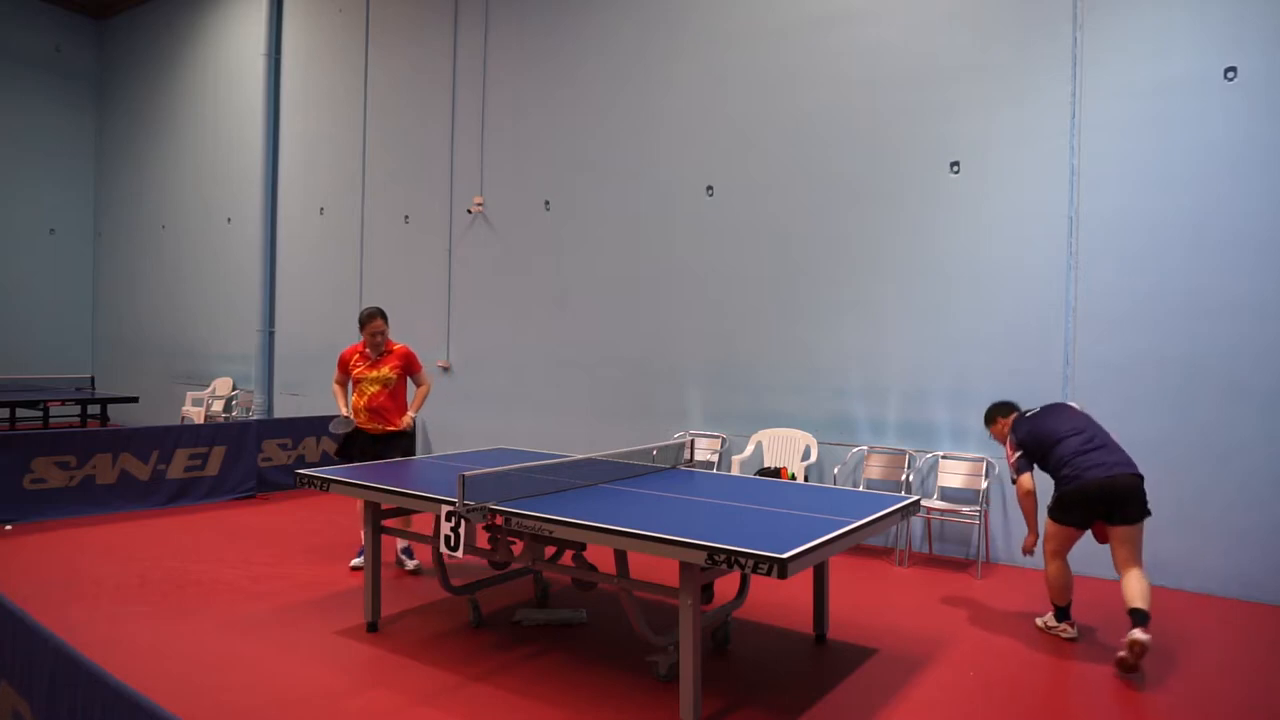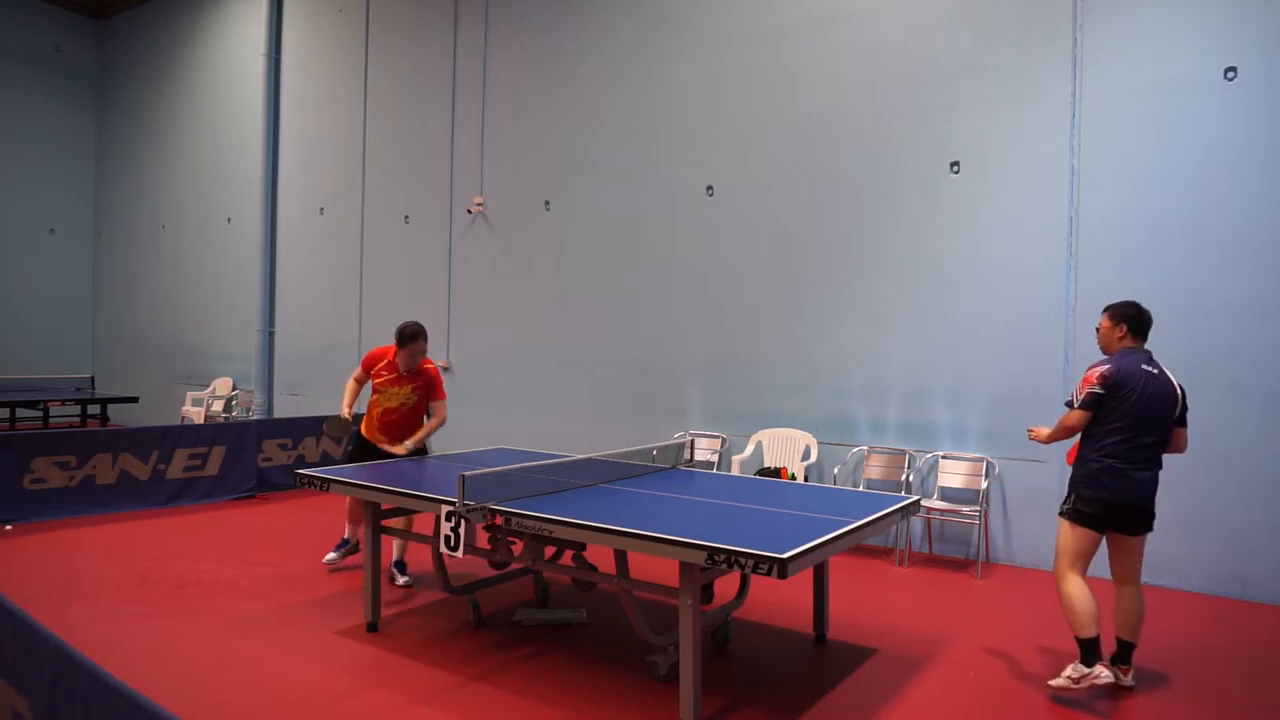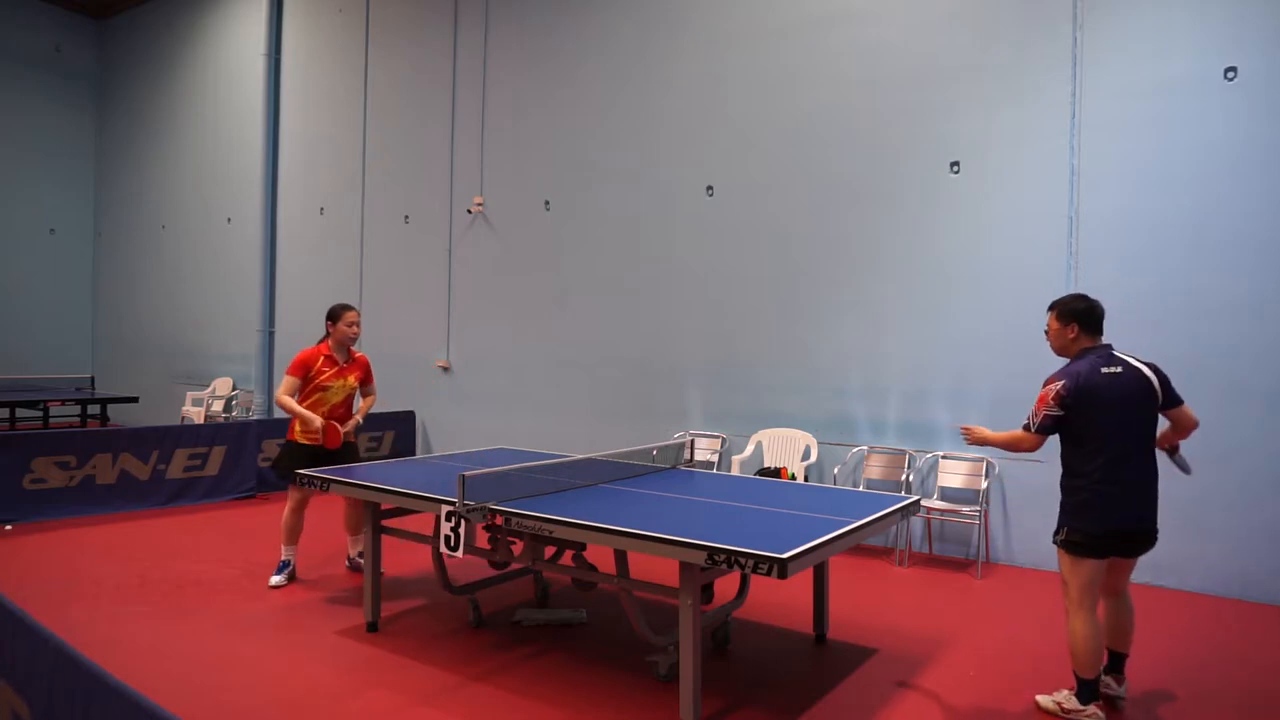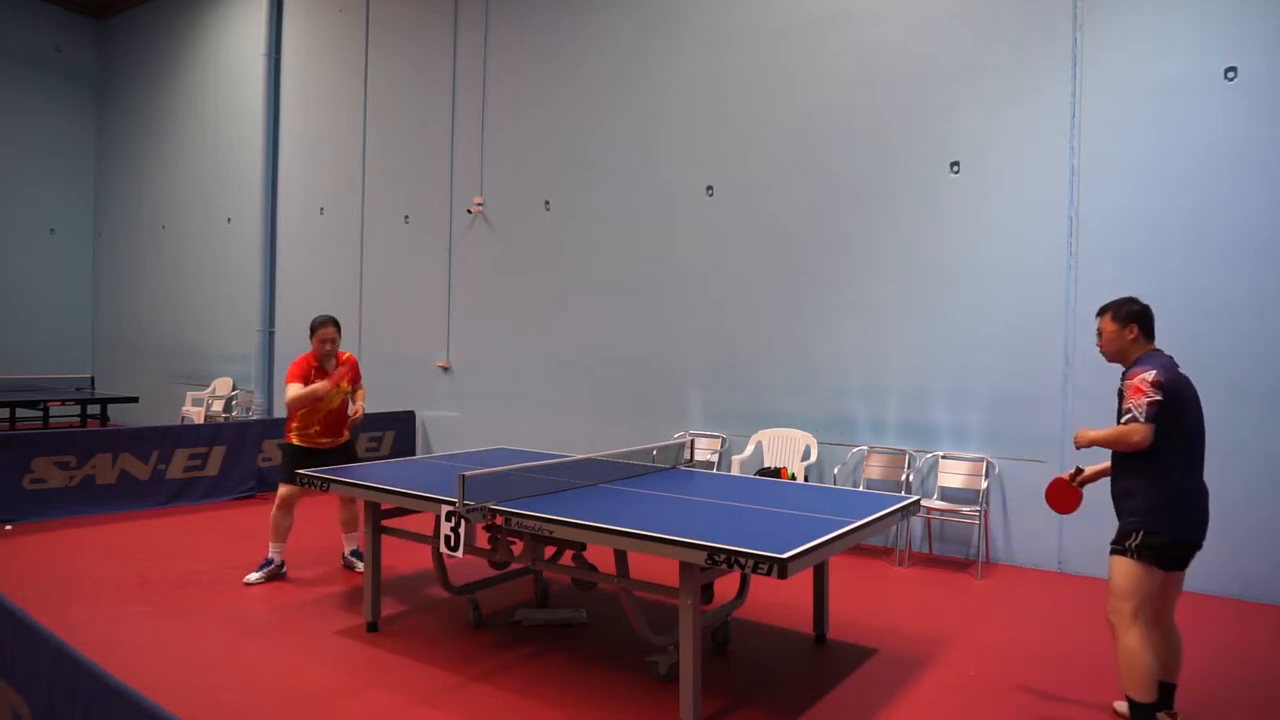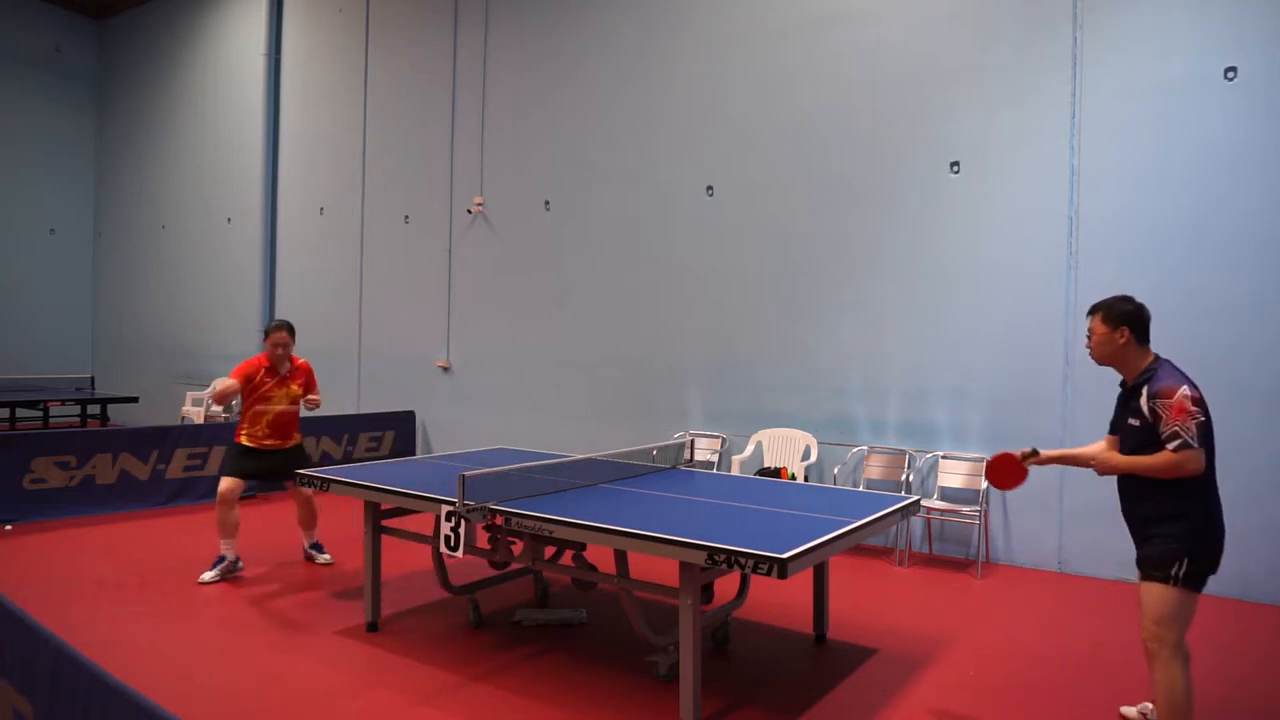
dt=1s
person 1, frame 1
left shoulder: (1016, 436)
right shoulder: (1066, 408)
left elbow: (1026, 488)
left wrist: (1033, 532)
left hip: (1080, 484)
right hip: (1127, 477)
left knee: (1055, 554)
right knee: (1130, 568)
left ankle: (1062, 620)
right ankle: (1140, 627)
person 1, frame 2
left shoulder: (1105, 371)
right shoulder: (1171, 383)
left elbow: (1074, 422)
right elbow: (1178, 443)
left wrist: (1047, 435)
left hip: (1095, 488)
right hip: (1140, 493)
left knee: (1069, 572)
right knee: (1128, 581)
left ankle: (1091, 664)
right ankle: (1122, 665)
person 1, frame 3
left shoulder: (1064, 383)
right shoulder: (1144, 372)
left elbow: (1028, 441)
right elbow: (1187, 423)
left wrist: (986, 437)
right wrist: (1159, 441)
left hip: (1088, 513)
right hip: (1139, 511)
left knee: (1080, 606)
right knee: (1116, 592)
right ankle: (1114, 676)
person 1, frame 4
left shoulder: (1144, 375)
right shoulder: (1168, 374)
left elbow: (1137, 437)
left wrist: (1091, 437)
right wrist: (1096, 472)
left hip: (1153, 518)
right hip: (1181, 517)
left knee: (1124, 619)
right knee: (1159, 616)
person 1, frame 5
left shoulder: (1170, 389)
right shoulder: (1131, 391)
left elbow: (1190, 462)
right elbow: (1111, 449)
left wrist: (1119, 464)
right wrist: (1050, 456)
left hip: (1183, 537)
right hip: (1157, 534)
left knee: (1161, 644)
right knee: (1160, 630)
person 2, frame 1
left shoulder: (403, 353)
right shoulder: (349, 356)
left elbow: (423, 384)
right elbow: (338, 383)
left wrist: (411, 414)
right wrist: (344, 408)
left hip: (396, 432)
right hip: (362, 432)
left ankle: (404, 549)
right ankle: (366, 547)
person 2, frame 2
left shoulder: (430, 373)
right shoulder: (377, 357)
left elbow: (438, 417)
right elbow: (356, 379)
left wrist: (408, 446)
right wrist: (347, 406)
left hip: (405, 447)
right hip: (369, 438)
left ankle: (397, 563)
right ankle: (350, 540)
person 2, frame 3
left shoulder: (361, 362)
right shoulder: (308, 358)
left elbow: (370, 395)
right elbow: (282, 397)
left wrist: (357, 419)
right wrist: (310, 417)
left hip: (342, 441)
right hip: (305, 441)
left knee: (356, 497)
right knee: (297, 501)
left ankle: (356, 556)
right ankle: (287, 563)
person 2, frame 4
left shoulder: (349, 362)
right shoulder: (300, 367)
left elbow: (358, 389)
right elbow: (291, 400)
left wrist: (359, 405)
right wrist: (316, 389)
left hip: (338, 443)
right hip: (301, 444)
left knee: (349, 495)
right knee: (285, 498)
left ankle: (351, 553)
right ankle: (275, 562)
person 2, frame 5
left shoulder: (302, 369)
right shoulder: (250, 368)
left elbow: (312, 398)
right elbow: (219, 398)
left wrist: (314, 401)
right wrist: (224, 390)
left hip: (288, 445)
right hip: (248, 445)
left knee: (305, 496)
right knee: (226, 493)
left ankle: (311, 545)
right ankle: (228, 559)
